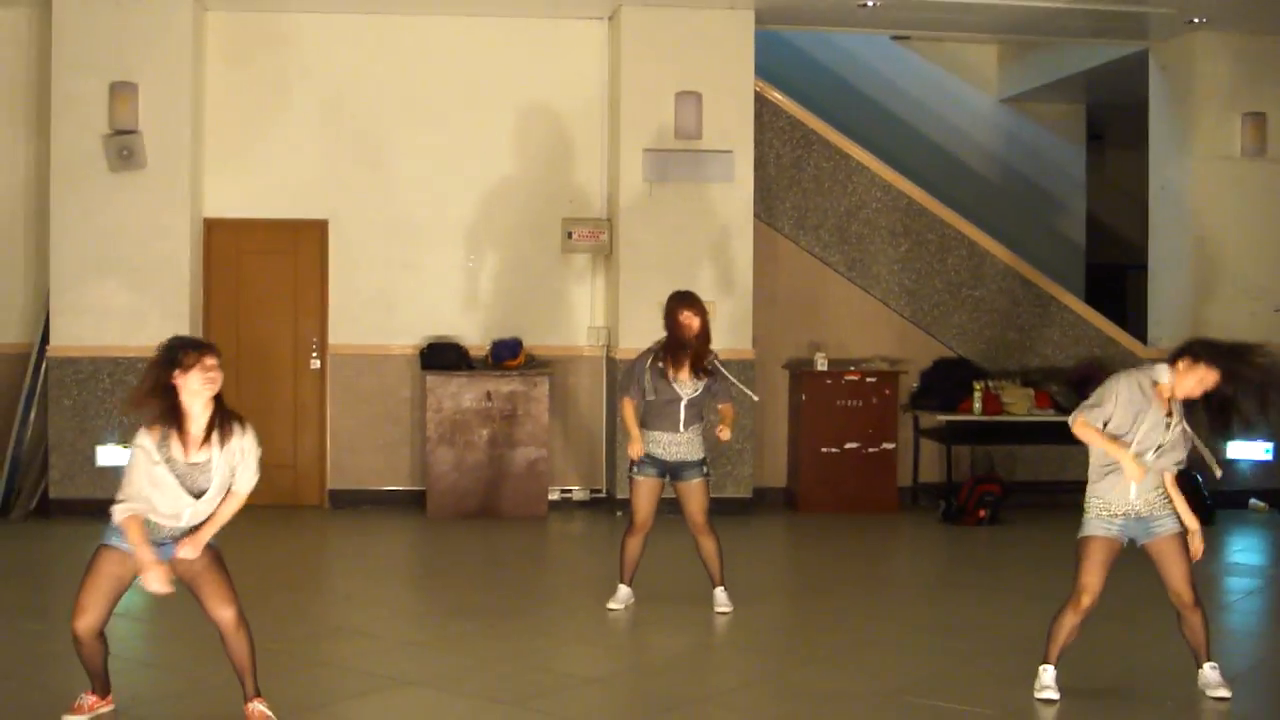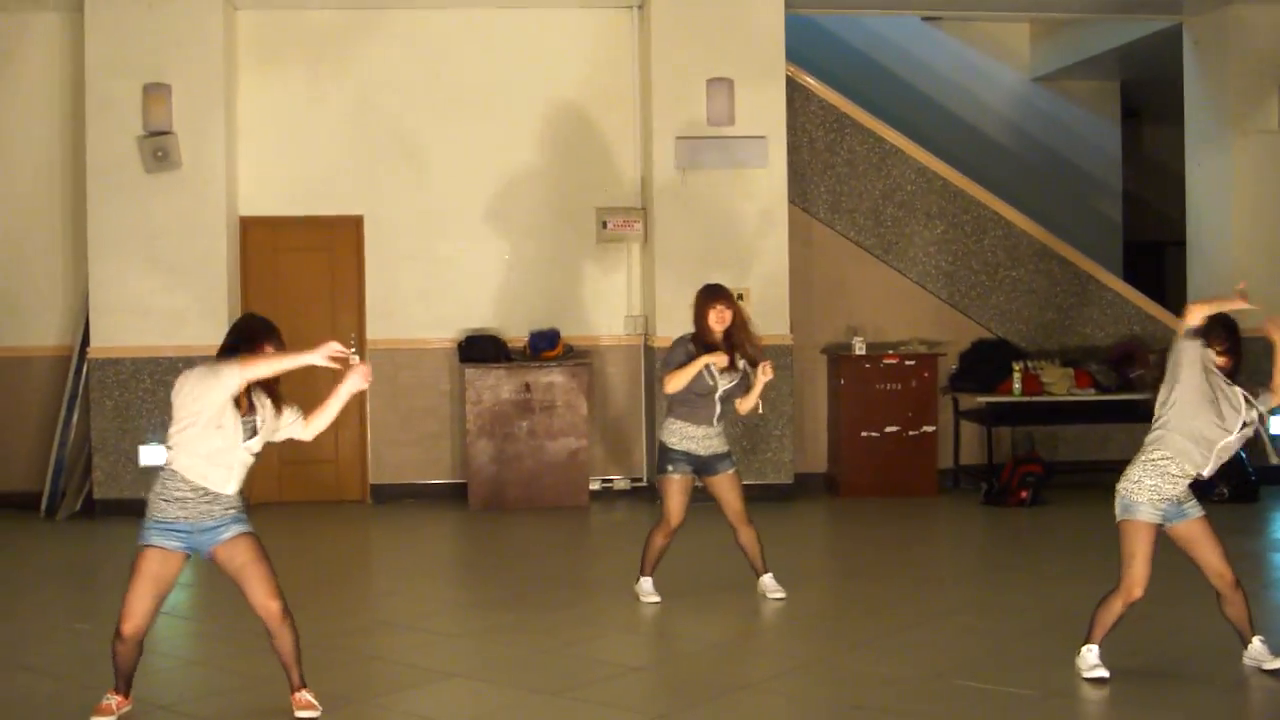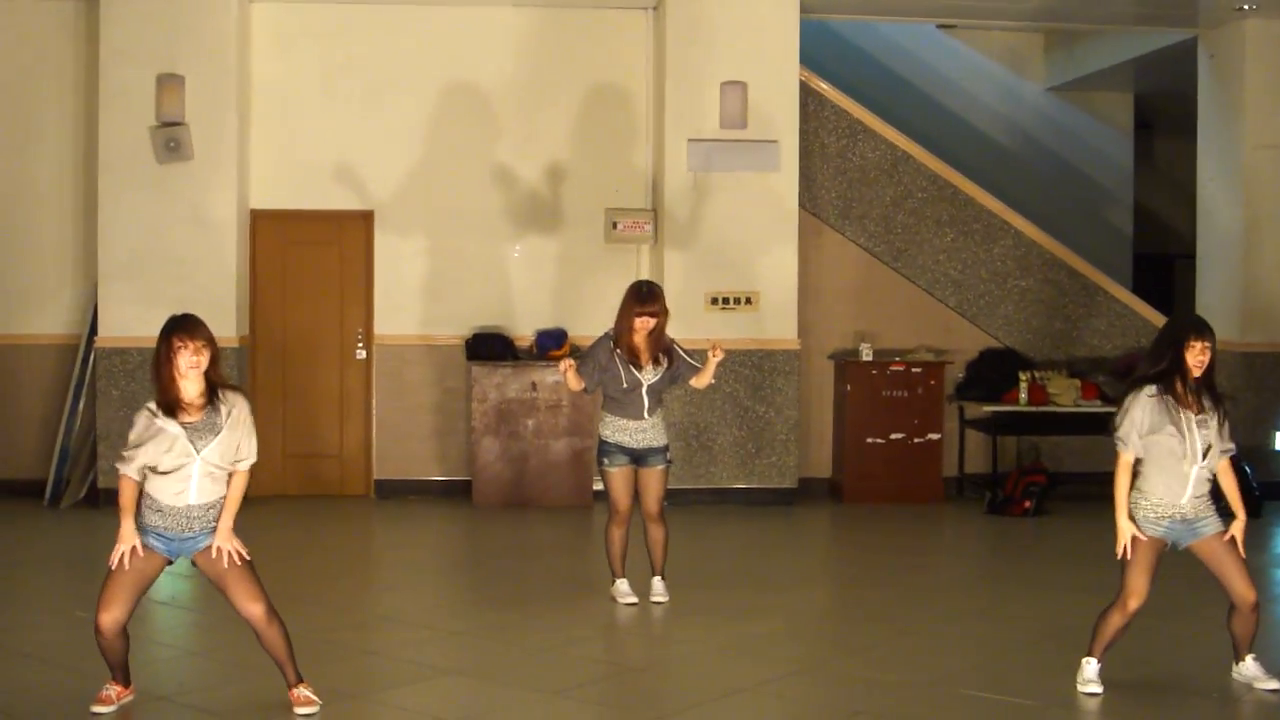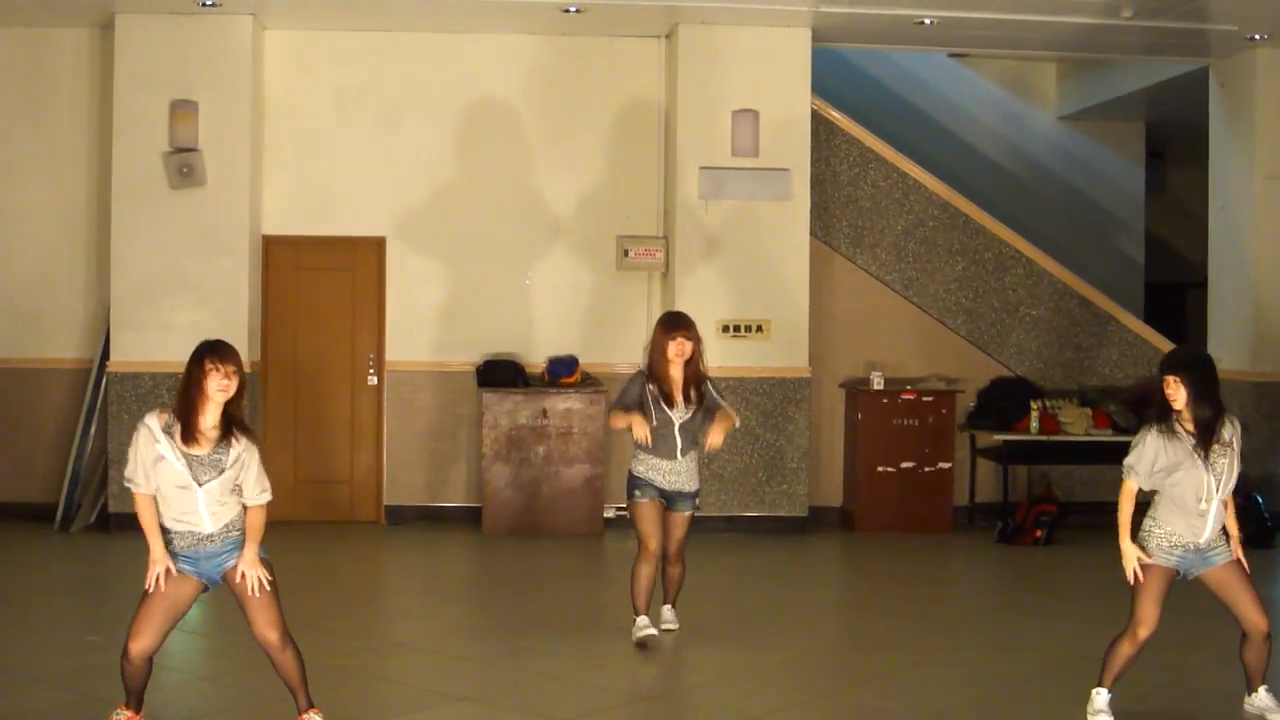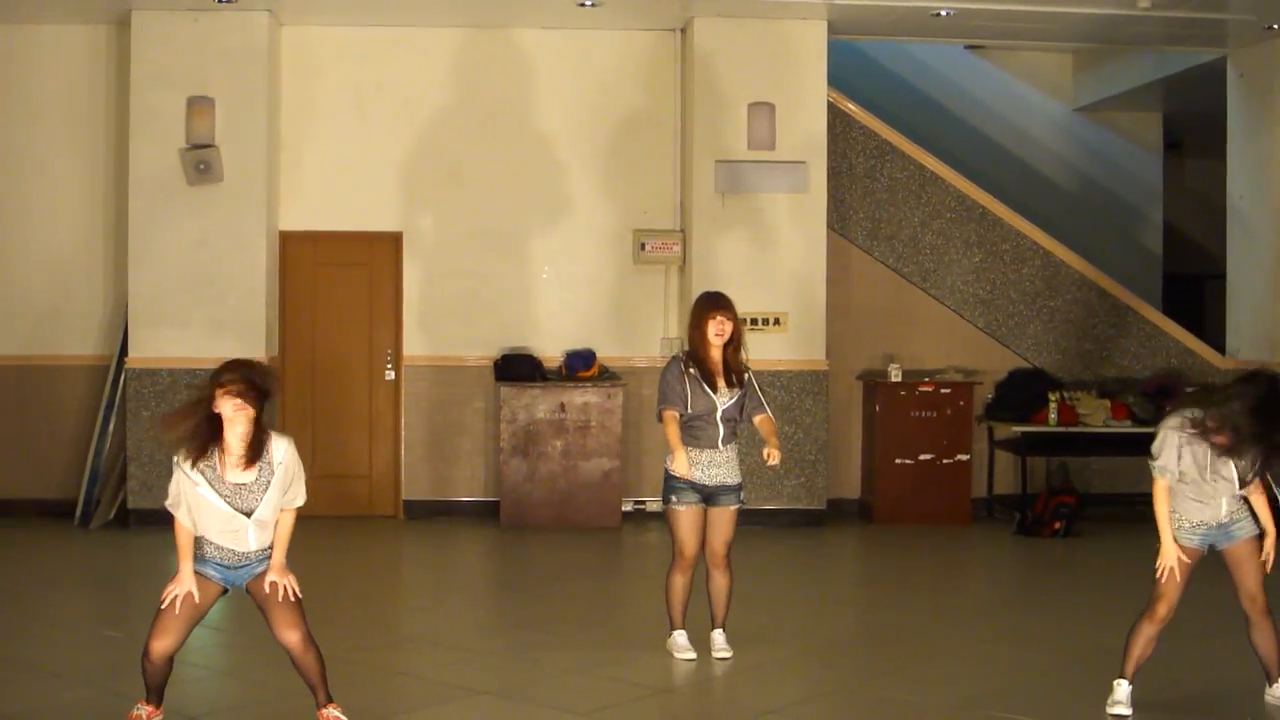
dt=1s
person 1, frame 1
left shoulder: (237, 434)
right shoulder: (151, 442)
left elbow: (243, 487)
right elbow: (129, 509)
left wrist: (203, 536)
right wrist: (147, 560)
left hip: (191, 534)
right hip: (137, 532)
left knee: (228, 613)
right knee: (83, 625)
person 1, frame 2
left shoulder: (262, 402)
right shoulder: (198, 386)
left elbow: (307, 428)
right elbow: (242, 369)
left wrist: (347, 387)
right wrist: (311, 354)
left hip: (224, 515)
right hip: (172, 513)
left knee: (274, 608)
right knee: (130, 626)
person 1, frame 3
left shoulder: (233, 405)
right shoulder: (152, 416)
left elbow: (241, 467)
right elbow: (129, 472)
left wrist: (226, 524)
right wrist: (127, 525)
left hip: (210, 528)
right hip: (153, 530)
left knee: (257, 609)
right knee: (107, 619)
left ankle: (296, 684)
right ankle: (121, 684)
person 1, frame 4
left shoulder: (240, 443)
right shoulder: (158, 429)
left elbow: (256, 501)
right elbow: (142, 491)
left wrist: (251, 552)
right wrist: (157, 549)
left hip: (234, 547)
right hip: (181, 554)
left knee: (274, 637)
right knee: (137, 647)
person 1, frame 5
left shoulder: (280, 450)
right shoulder: (193, 462)
left elbow: (288, 508)
right elbow: (183, 518)
left wrist: (279, 563)
right wrist: (185, 571)
left hip: (262, 560)
right hip: (209, 559)
left knee: (295, 637)
right knee: (158, 647)
person 2, frame 1
left shoulder: (1180, 422)
right shoulder: (1126, 386)
left elbow: (1166, 477)
right elbow: (1079, 424)
left wrist: (1191, 522)
right wrist: (1125, 455)
left hip: (1156, 512)
right hip: (1106, 510)
left knee: (1186, 598)
right knee: (1083, 599)
left ankle: (1208, 671)
right ankle: (1048, 672)
person 2, frame 2
left shoulder: (1232, 397)
right shoulder: (1190, 365)
right elbow: (1192, 316)
right wrist: (1228, 303)
left hip: (1179, 494)
right hip: (1145, 487)
left knee: (1225, 577)
right knee: (1132, 588)
right ankle: (1089, 651)
person 2, frame 3
left shoulder: (1210, 403)
right shoulder: (1146, 399)
left elbow: (1222, 462)
right elbow: (1125, 461)
left wrist: (1240, 515)
right wrist: (1121, 518)
left hip: (1200, 512)
right hip: (1151, 511)
left knee: (1247, 597)
right knee: (1131, 601)
left ankle: (1244, 663)
right ankle: (1090, 665)
person 2, frame 4
left shoulder: (1228, 427)
right shoulder: (1157, 435)
left elbow: (1224, 488)
right elbow: (1129, 487)
left wrist: (1234, 534)
right wrist: (1125, 541)
left hip: (1211, 543)
right hip: (1162, 542)
right knee: (1141, 629)
person 2, frame 5
left shoulder: (1249, 436)
right shoulder: (1179, 428)
left elbow: (1252, 481)
right elbow: (1161, 485)
right wrist: (1167, 542)
left hip: (1237, 520)
right hip: (1187, 523)
right knee: (1161, 608)
right ankle: (1122, 686)
person 3, frame 1
left shoulder: (710, 363)
right shoulder: (651, 360)
left elbow: (723, 405)
right elbow: (628, 400)
left wrist: (726, 424)
right wrist: (634, 436)
left hip: (690, 454)
right hip: (651, 451)
left knee: (701, 526)
right knee: (639, 525)
left ankle: (719, 590)
right ankle: (625, 589)
person 3, frame 2
left shoulder: (738, 356)
right shoulder: (686, 346)
left elbow: (743, 407)
right elbow: (669, 385)
left wrist: (760, 382)
right wrist: (704, 360)
left hip: (715, 446)
right hip: (678, 445)
left knee: (740, 516)
right knee: (671, 521)
left ankle: (765, 578)
right ankle: (644, 580)
person 3, frame 3
left shoulder: (666, 349)
right shoulder: (607, 346)
left elbow: (699, 381)
right elbow: (579, 384)
left wrist: (712, 362)
right wrist: (569, 370)
left hip: (653, 439)
right hip: (615, 440)
left knee: (653, 513)
right knee: (620, 513)
left ankle: (658, 579)
right ankle: (619, 581)
person 3, frame 4
left shoulder: (700, 384)
right shoulder: (644, 381)
left elbow: (726, 415)
right elbow: (614, 418)
left wrist: (722, 424)
right wrist: (633, 418)
left hip: (685, 479)
right hip: (646, 476)
left knee: (673, 554)
right knee: (650, 548)
left ankle: (668, 607)
right ankle: (641, 620)
person 3, frame 5
left shoulder: (739, 372)
right shoulder: (679, 367)
left elbow: (760, 414)
right elbow: (669, 415)
left wrist: (772, 440)
right wrist: (678, 451)
left hip: (726, 475)
right hip: (686, 475)
left knee: (719, 558)
right knee: (685, 557)
left ankle: (719, 632)
right ankle: (677, 633)
